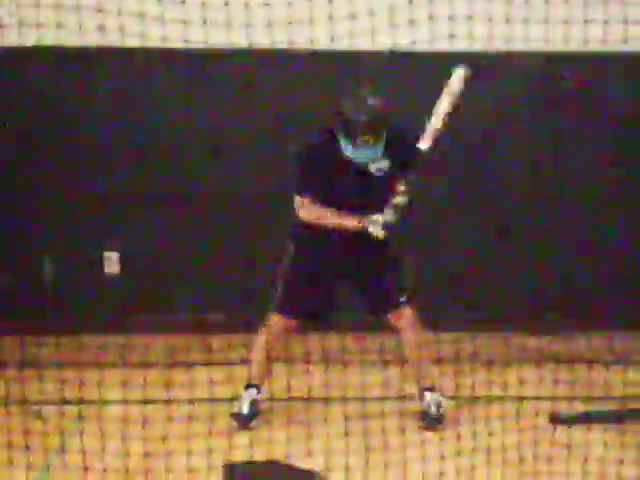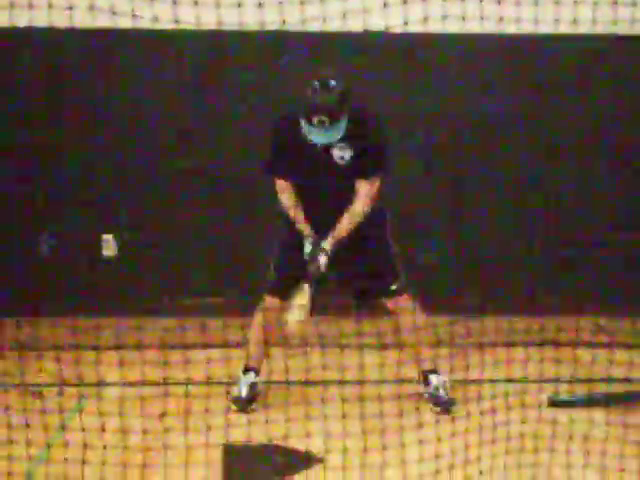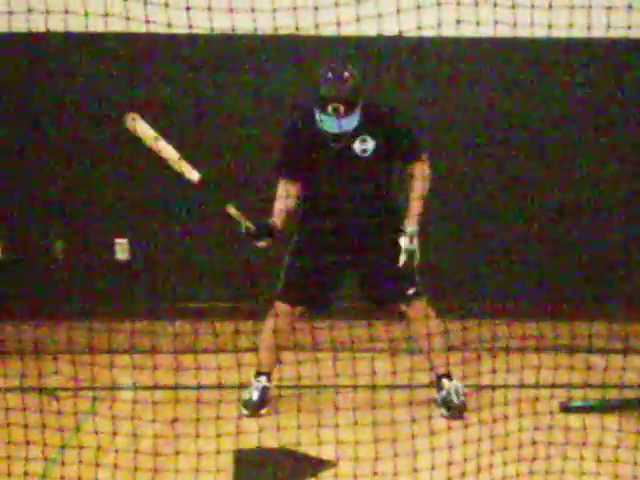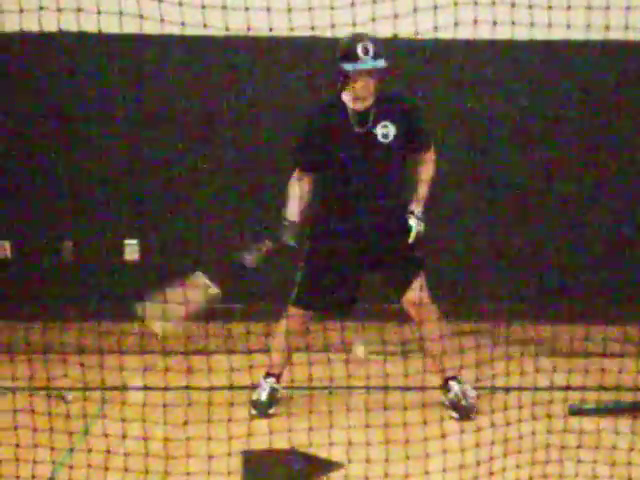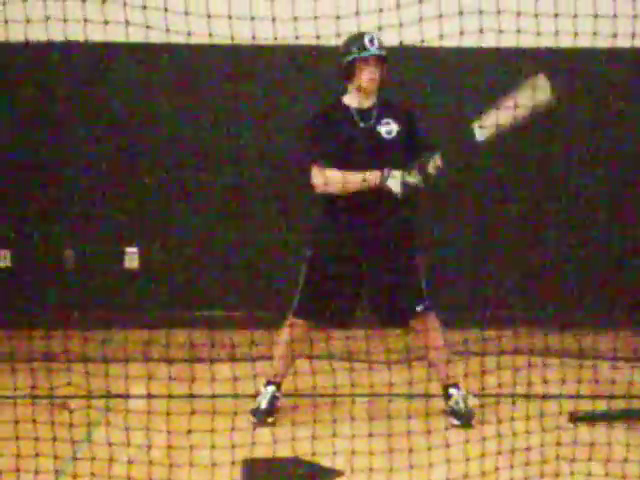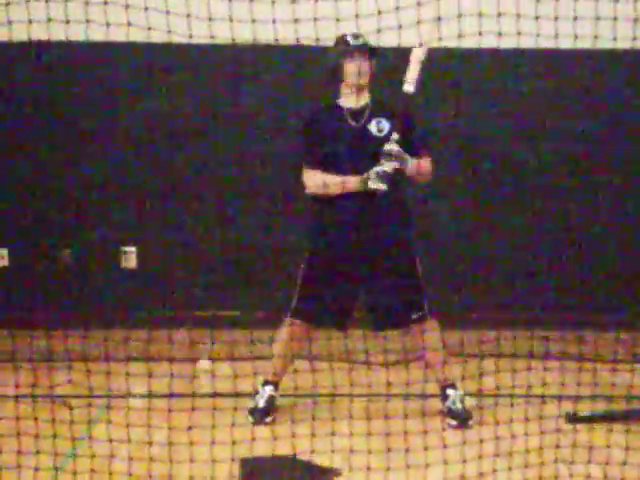
dt=0.5s
person 1, frame 1
left shoulder: (396, 142)
right shoulder: (318, 148)
left elbow: (405, 171)
right elbow: (305, 208)
left wrist: (399, 195)
right wrist: (361, 222)
left hip: (373, 243)
right hip: (318, 243)
left knee: (405, 315)
right knee: (279, 320)
left ankle: (428, 394)
right ankle: (251, 394)
person 1, frame 2
left shoulder: (367, 128)
right shoulder: (286, 130)
left elbow: (366, 196)
right elbow: (284, 188)
left wrist: (331, 243)
right wrist: (308, 236)
left hip: (360, 227)
right hip: (305, 226)
left knee: (400, 300)
right knee: (272, 302)
left ankle: (430, 377)
right ankle: (250, 377)
person 1, frame 3
left shoulder: (383, 121)
right shoulder: (300, 130)
left elbow: (419, 167)
right elbow: (290, 182)
left wrist: (411, 225)
right wrist: (274, 222)
left hip: (378, 229)
right hip: (320, 231)
left knee: (415, 303)
right knee: (285, 307)
left ankle: (445, 382)
right ankle: (261, 382)
person 1, frame 4
left shoulder: (401, 110)
right shoulder: (322, 119)
left elbow: (426, 157)
right elbow: (303, 175)
left wrist: (417, 208)
right wrist: (292, 219)
left hip: (392, 226)
right hip: (336, 229)
left knee: (419, 301)
right knee: (299, 308)
left ankle: (452, 384)
right ankle: (271, 382)
person 1, frame 5
left shoulder: (400, 115)
right shoulder: (326, 120)
left elbow: (416, 168)
right elbow: (321, 180)
left wrist: (420, 172)
right wrist: (381, 177)
left hip: (392, 237)
right hip: (338, 238)
left knee: (422, 314)
right knee: (301, 317)
left ankle: (452, 391)
right ankle: (271, 389)
person 1, frame 6
left shoulder: (392, 116)
right shoulder: (319, 121)
left elbow: (426, 172)
right elbow: (312, 182)
left wrist: (403, 162)
right wrist: (363, 179)
left hip: (389, 238)
right hip: (334, 239)
left knee: (420, 316)
right knee: (300, 318)
left ankle: (449, 392)
right ankle: (269, 389)
